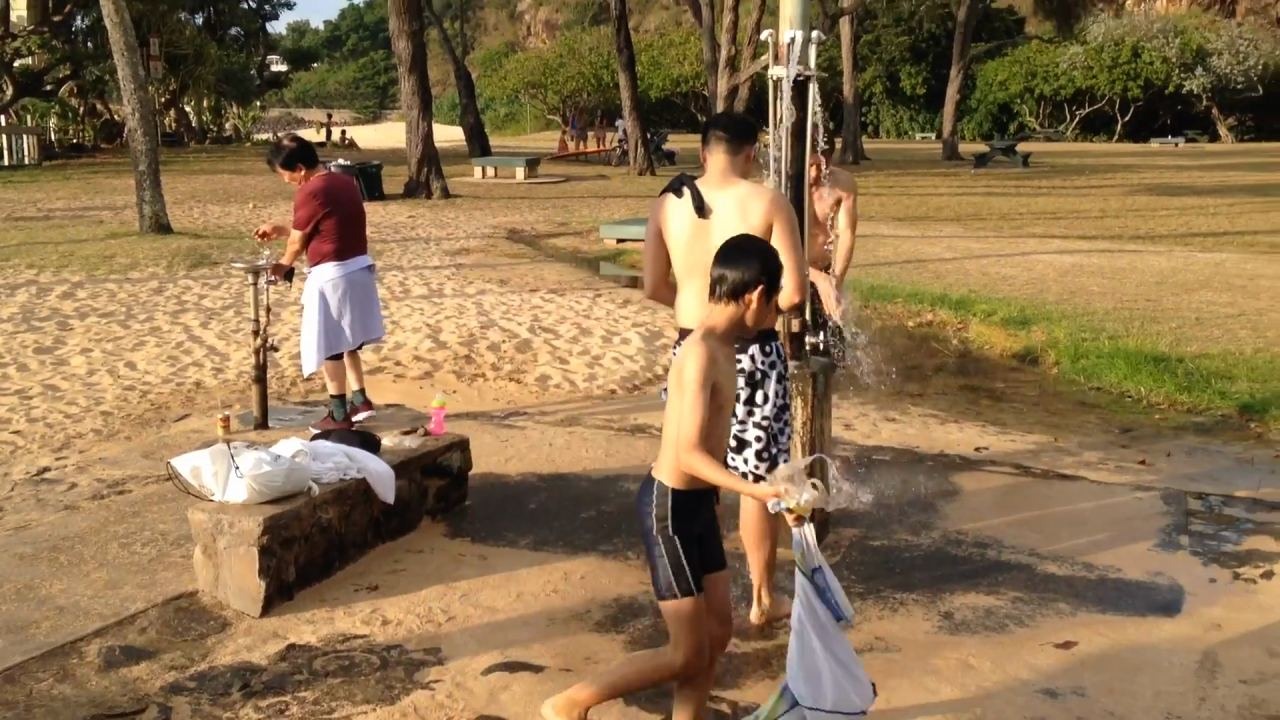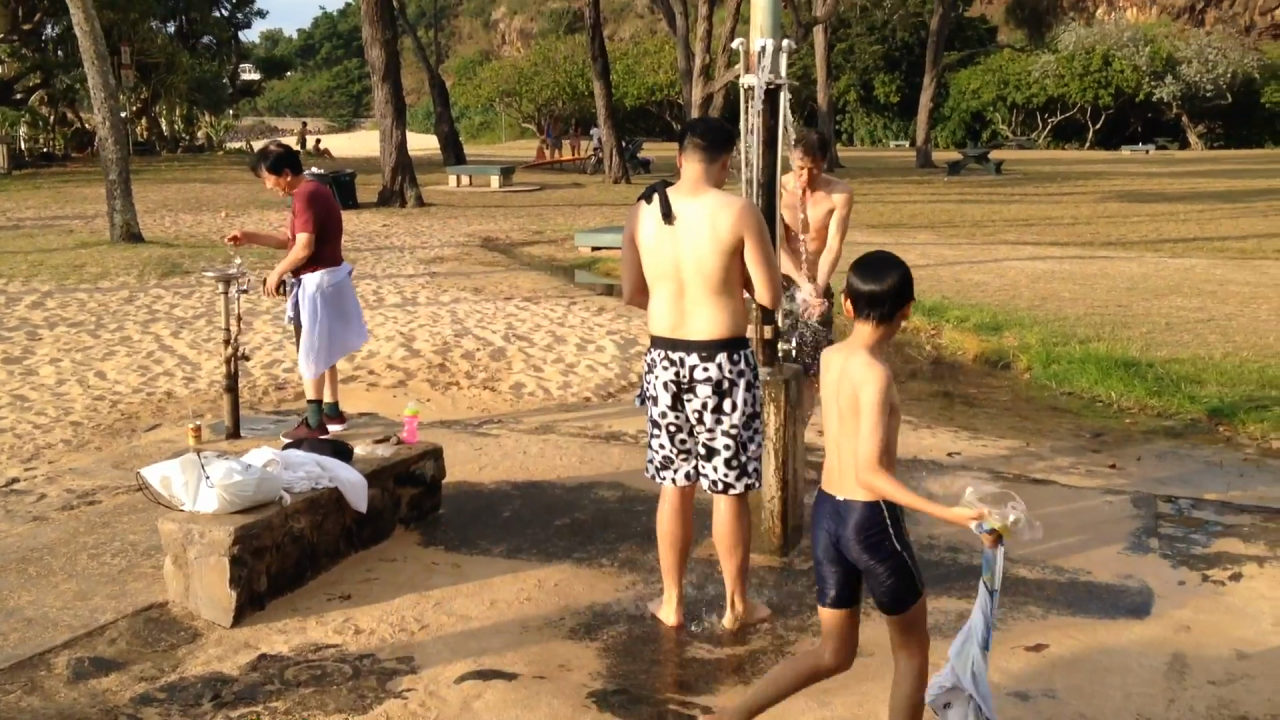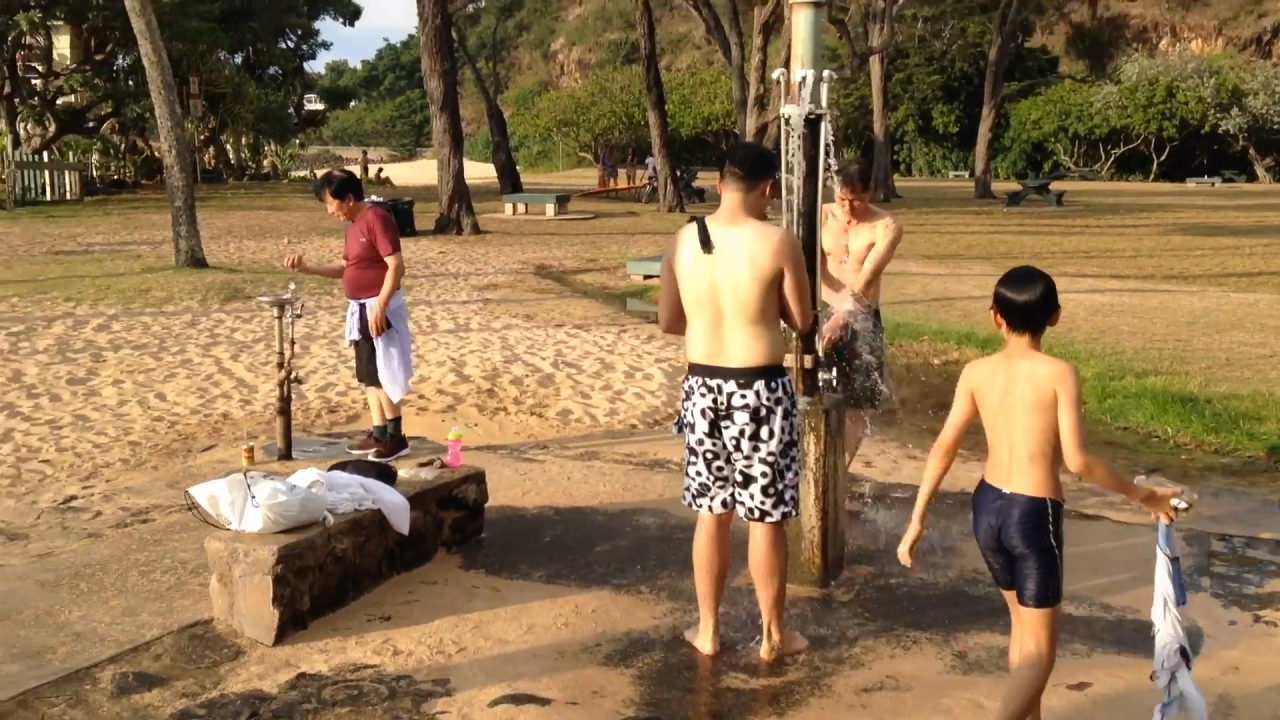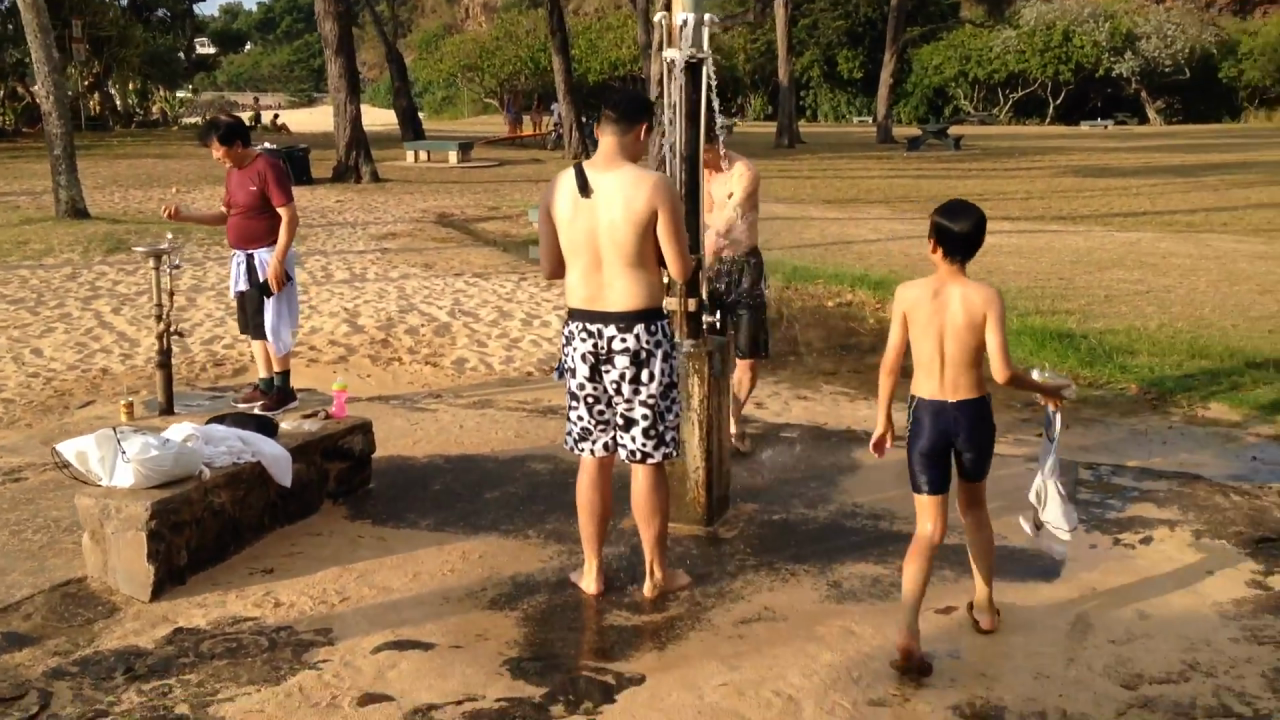
dt=0.5s
person 1, frame 1
left shoulder: (667, 204)
right shoulder: (768, 201)
left elbow: (654, 287)
right elbow: (795, 290)
right hip: (752, 354)
right knee: (758, 480)
right ankle: (764, 598)
person 1, frame 2
left shoulder: (642, 211)
right shoulder: (739, 211)
left elbow: (632, 293)
right elbow: (770, 296)
left hip: (664, 358)
right hip: (722, 360)
left knee: (675, 483)
right knee: (729, 488)
left ankle: (671, 600)
right ankle: (737, 604)
person 1, frame 3
left shoulder: (682, 240)
right shoulder: (778, 241)
left elbow: (668, 321)
right elbow: (803, 322)
left hip: (703, 387)
right hip: (760, 389)
left knee: (711, 512)
right knee: (766, 517)
left ankle: (707, 629)
right ankle: (773, 634)
person 1, frame 4
left shoulder: (559, 186)
right shoulder: (654, 186)
left elbow: (551, 269)
right elbow: (681, 272)
right wrist: (681, 247)
left hip: (582, 332)
right hip: (639, 332)
left knee: (594, 455)
right knee: (647, 458)
left ankle: (593, 570)
right ankle: (657, 573)
person 2, frame 1
left shoulder: (719, 344)
right shoulder: (700, 353)
right elbow: (687, 453)
right wrist: (756, 491)
left hip: (696, 500)
right hip: (670, 507)
left knee: (717, 631)
right knee: (685, 655)
person 2, frame 2
left shoulder: (830, 357)
right shoulder: (875, 374)
right elbow: (872, 472)
right wrist: (947, 513)
left hip: (828, 514)
right hip: (873, 522)
left knee: (832, 653)
right knee: (912, 649)
person 2, frame 3
left shoulder: (976, 372)
right shoulder: (1059, 373)
left elbow: (944, 448)
right elbow: (1077, 461)
left wrist: (917, 521)
right wrist: (1143, 496)
left hip: (986, 507)
right hip: (1034, 516)
left knee: (1026, 628)
right knee: (1038, 653)
person 2, frame 4
left shoulder: (909, 293)
right shoulder: (988, 297)
left elbow: (890, 364)
right elbow: (1002, 372)
left wrist: (882, 418)
right wrist: (1044, 391)
left hip: (925, 417)
right hip: (974, 416)
left knee: (927, 530)
right knee: (974, 509)
left ankle: (907, 637)
right ankle: (985, 608)
person 3, frame 1
left shoulder: (310, 193)
right shoulder: (346, 183)
left elbow: (298, 242)
left wrist: (283, 265)
right wrist: (278, 229)
left hip: (331, 276)
right hip: (359, 270)
left knee: (330, 347)
right knee: (348, 342)
left ankle: (339, 416)
right ankle: (360, 401)
person 3, frame 2
left shoulder: (306, 195)
right shoulder: (311, 192)
left elbow: (304, 247)
right elbow: (290, 239)
left wrist: (276, 274)
right wrist: (251, 237)
left hip: (317, 283)
right hip: (323, 282)
left knee: (310, 353)
right knee: (322, 352)
left ankle: (313, 423)
right ankle: (332, 412)
person 3, frame 3
left shoulder: (377, 220)
right shoulder: (354, 225)
left elbow: (396, 266)
right elbow: (343, 266)
left wrist: (380, 306)
right wrist: (307, 267)
left hip: (379, 310)
right hip: (361, 309)
left knee: (379, 374)
right knee: (368, 375)
left ankle: (396, 437)
right ankle: (378, 433)
person 3, frame 4
left shoulder: (267, 168)
right shoulder: (233, 173)
left elbow: (290, 217)
right elbow: (225, 214)
left wrist: (278, 260)
right wrist: (185, 216)
left hip: (266, 260)
right hip: (244, 261)
left knee: (269, 327)
right knee: (252, 327)
left ankle: (284, 390)
right ankle: (266, 386)
person 4, frame 1
left shoulder: (844, 183)
left elbow: (847, 235)
left wrist: (834, 281)
right wrist: (819, 278)
left hip: (825, 275)
left knee: (832, 354)
person 4, frame 2
left shoulder: (839, 193)
right shoulder: (776, 190)
left elbow: (833, 246)
right elbow: (778, 247)
left wrist: (816, 287)
right wrist: (804, 284)
left hip: (817, 288)
right hip: (782, 285)
left knee: (812, 369)
person 4, frame 3
left shoulder: (887, 227)
right shoulder: (822, 216)
left elbow: (865, 279)
left wrist: (840, 318)
right wrist: (838, 301)
left hip: (864, 320)
right hip: (827, 314)
left knee: (858, 406)
person 4, frame 4
left shoulder: (744, 174)
left elbow: (726, 231)
left hip: (743, 268)
right hip: (708, 266)
left knee: (749, 357)
left ankle: (734, 417)
